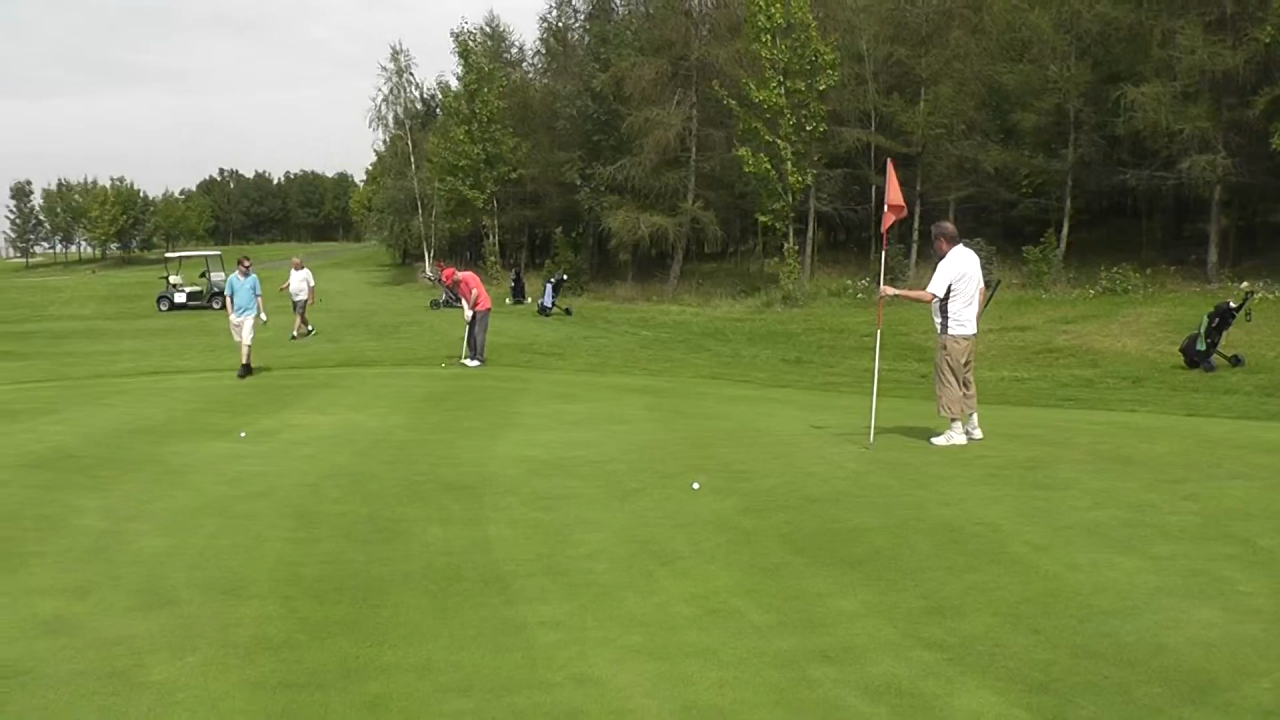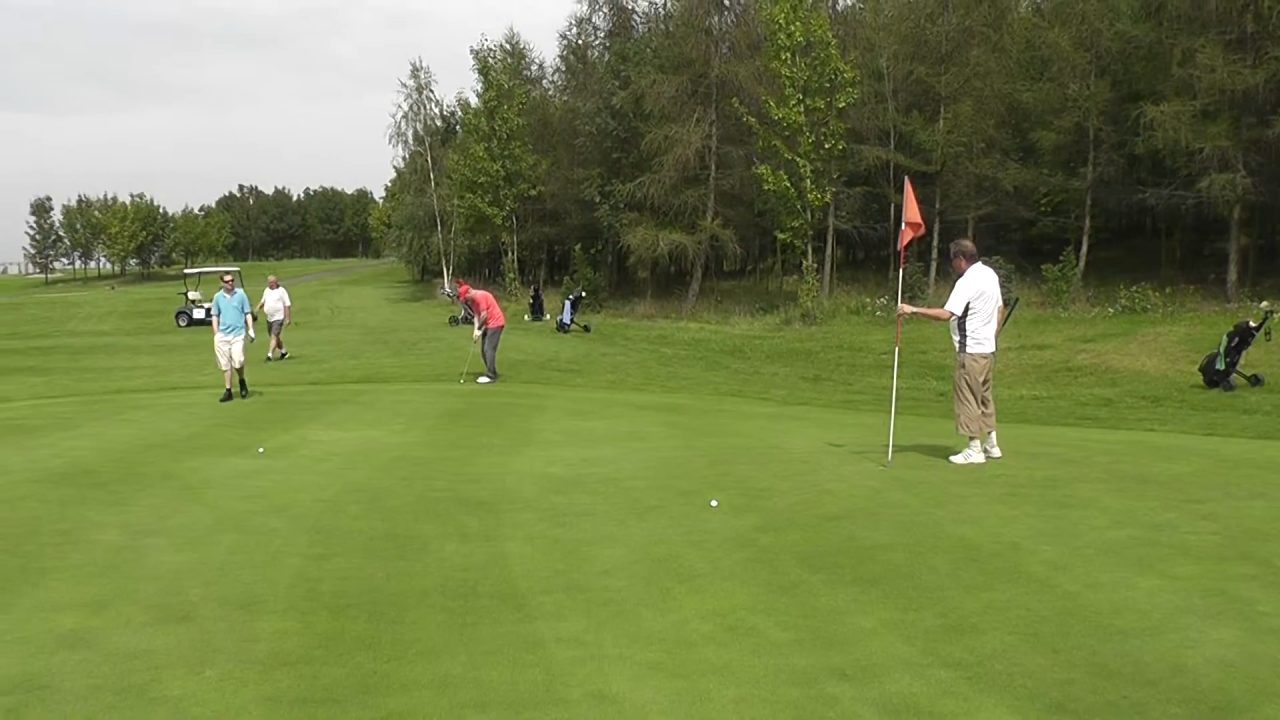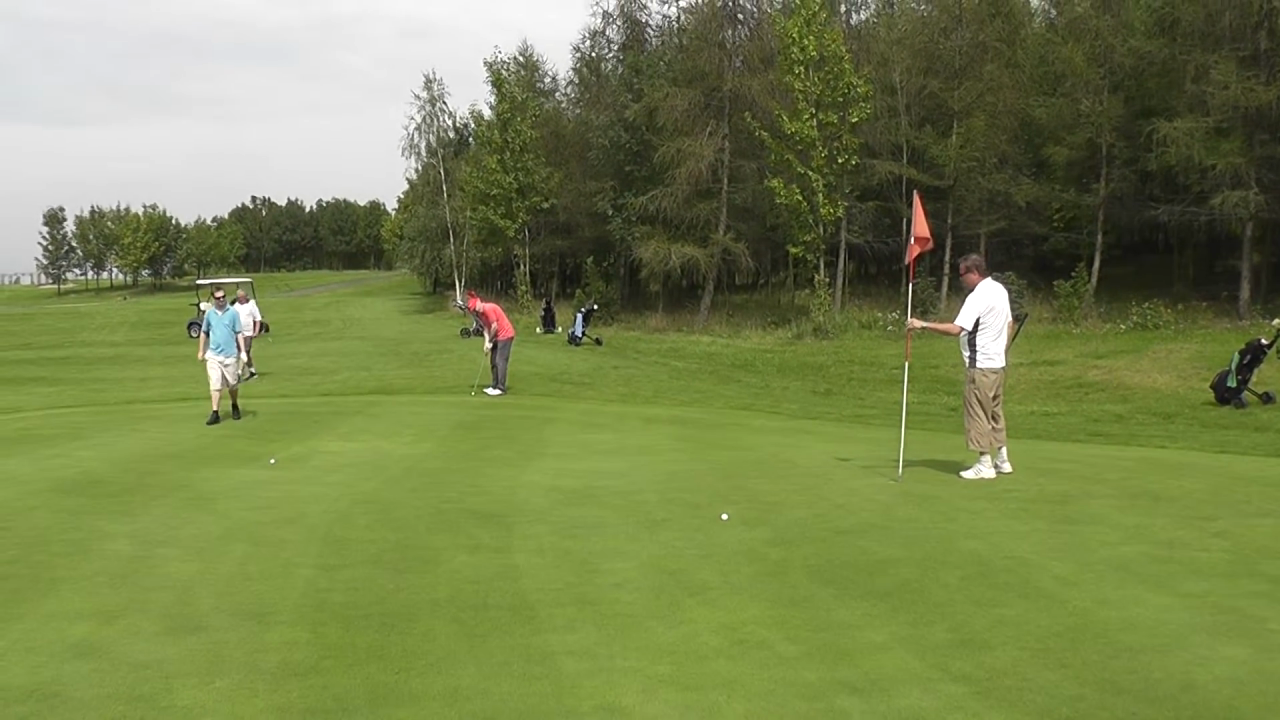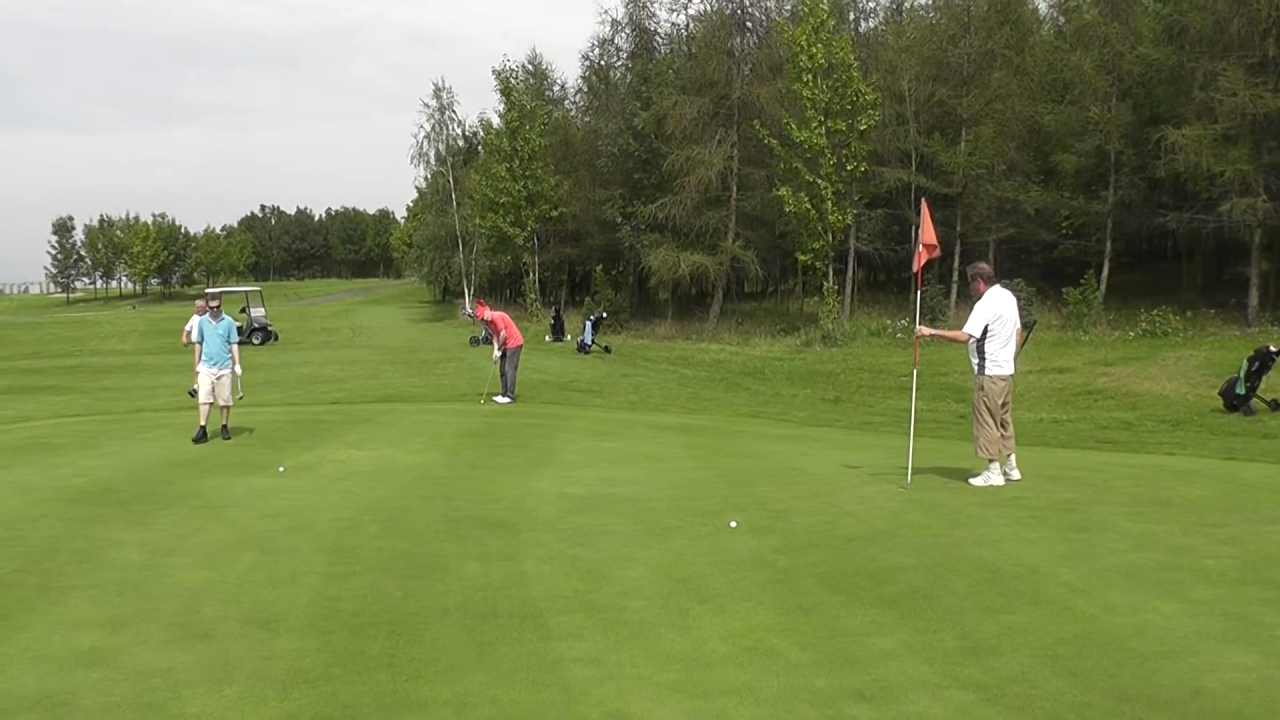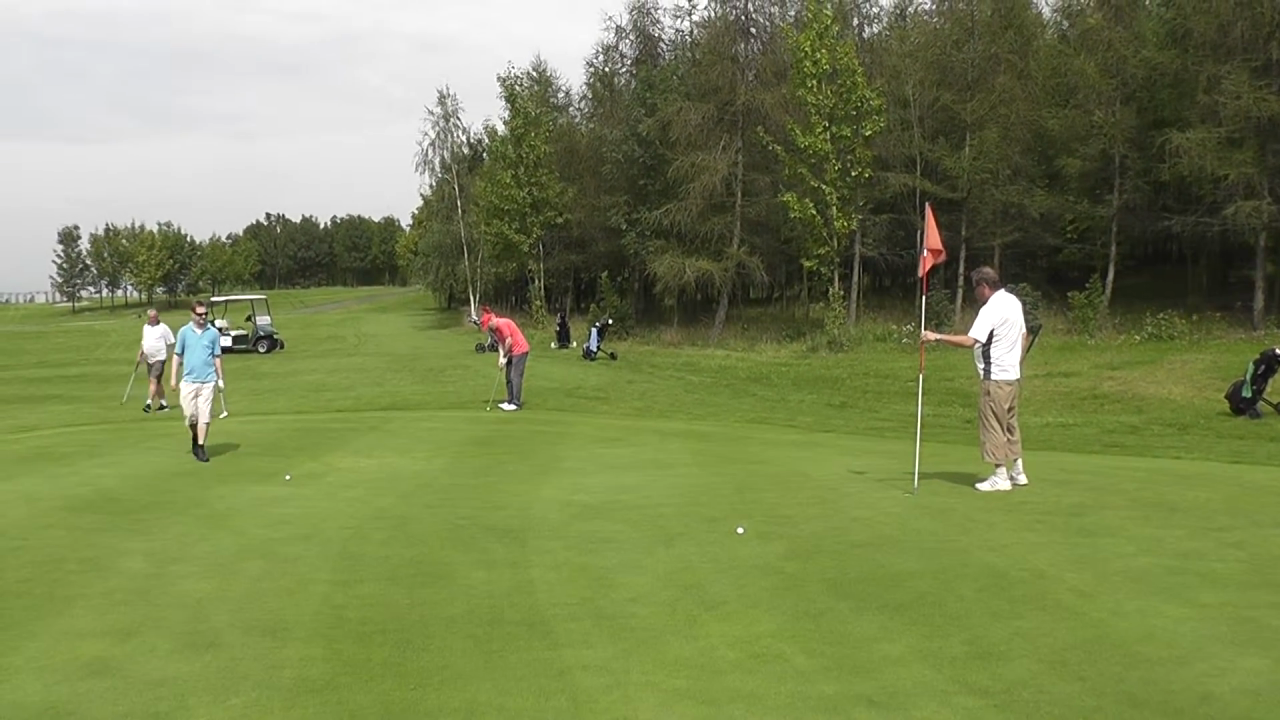
dt=1s
person 1, frame 1
left shoulder: (949, 263)
right shoulder: (971, 256)
left elbow: (928, 296)
right elbow: (981, 290)
left wrist: (895, 292)
left hip: (952, 332)
right hip: (969, 329)
left knee: (949, 380)
right knee: (965, 378)
left ankle: (956, 431)
right ankle: (972, 426)
person 1, frame 2
left shoulder: (968, 282)
right shoulder: (990, 274)
left elbow: (946, 314)
right elbow: (999, 308)
left wrist: (914, 310)
left hip: (971, 350)
right hip: (987, 347)
left knee: (968, 398)
right knee: (984, 397)
left ankle: (974, 449)
right ankle: (991, 444)
person 1, frame 3
left shoulder: (978, 297)
right shoulder: (999, 290)
left elbow: (956, 329)
right elbow: (1009, 323)
left wrist: (923, 325)
left hip: (980, 365)
right hip: (997, 362)
left knee: (978, 414)
right knee: (994, 412)
left ankle: (985, 464)
right ankle: (1001, 459)
person 1, frame 4
left shoulder: (986, 304)
right shoulder: (1008, 297)
left elbow: (964, 336)
right elbow: (1017, 331)
left wrist: (932, 332)
left hip: (989, 372)
right hip: (1006, 370)
left knee: (986, 421)
right knee: (1003, 419)
left ankle: (993, 472)
right ankle: (1010, 466)
person 1, frame 5
left shoulder: (991, 309)
right shoulder: (1013, 302)
left elbow: (970, 341)
right elbow: (1023, 336)
left wrist: (937, 337)
left hip: (995, 377)
right hip: (1012, 374)
left knee: (993, 425)
right knee: (1010, 423)
left ankle: (1000, 476)
right ankle: (1017, 471)
